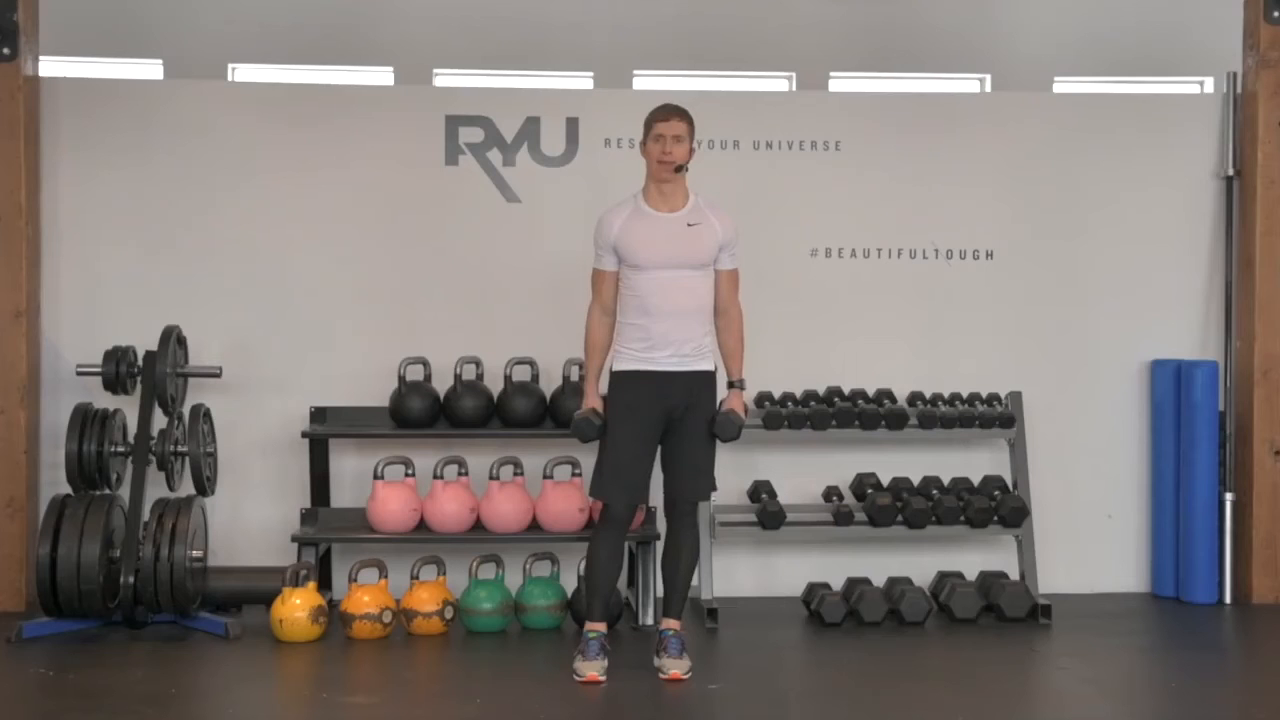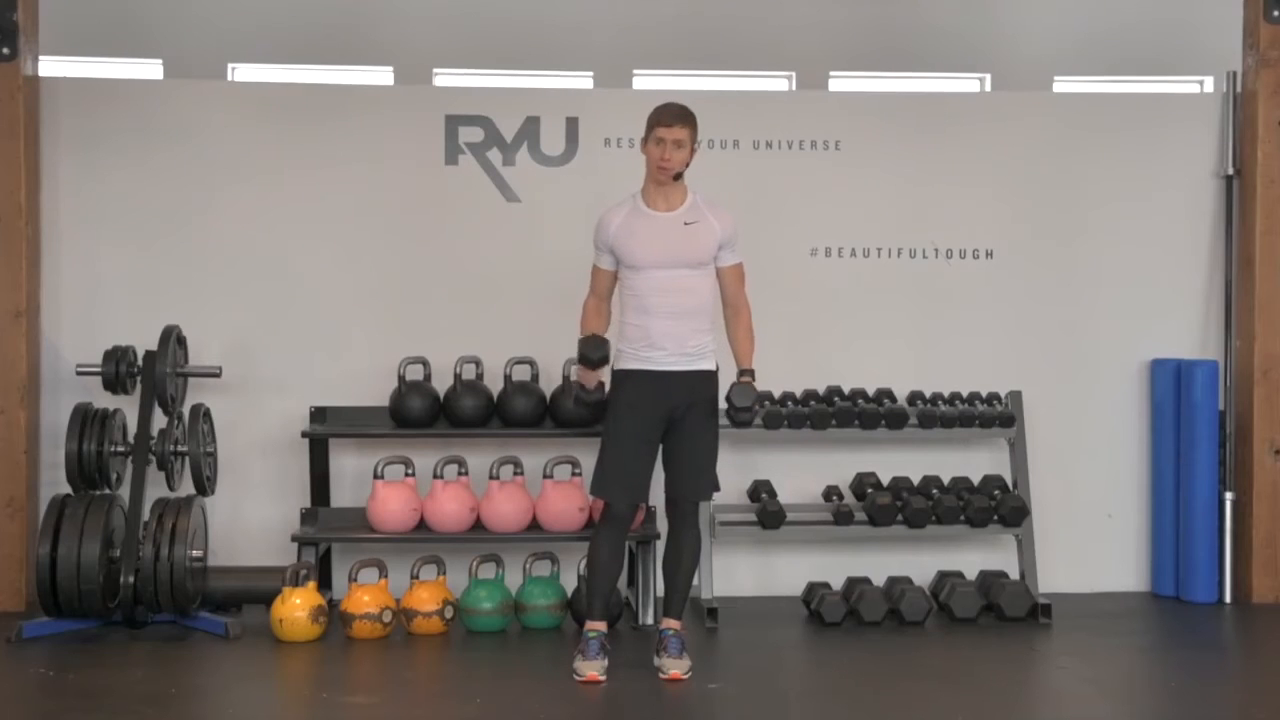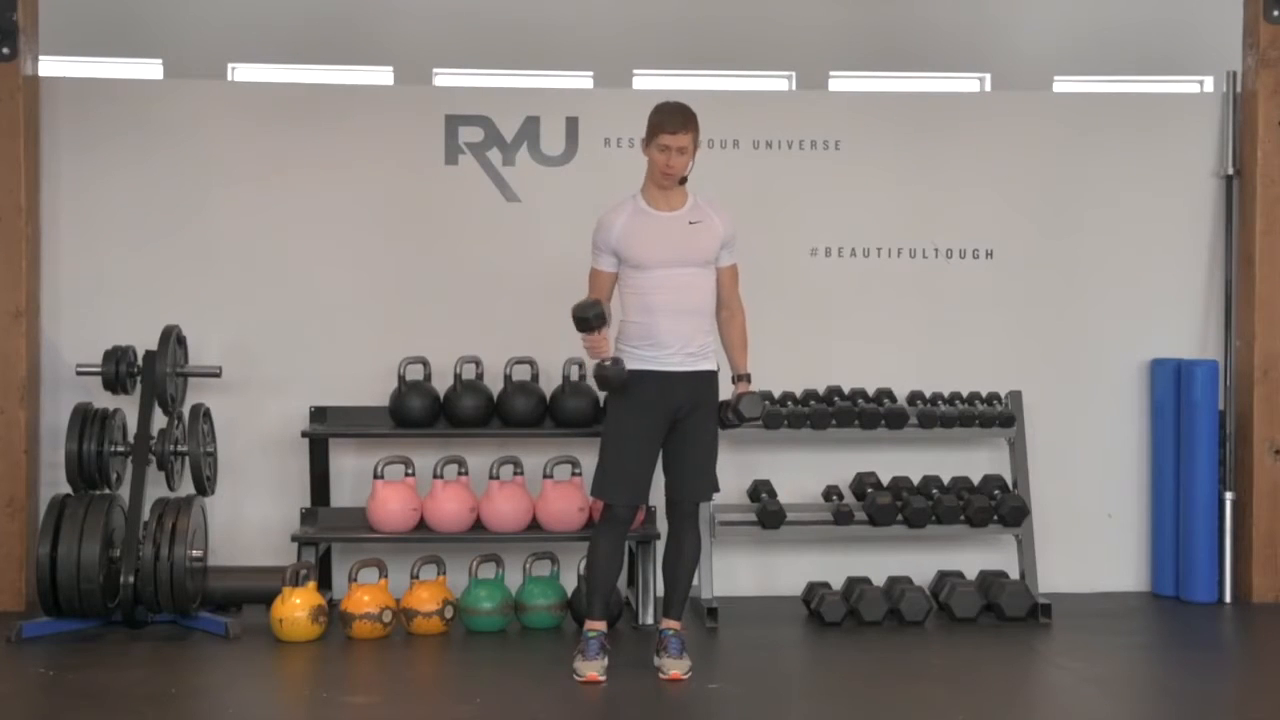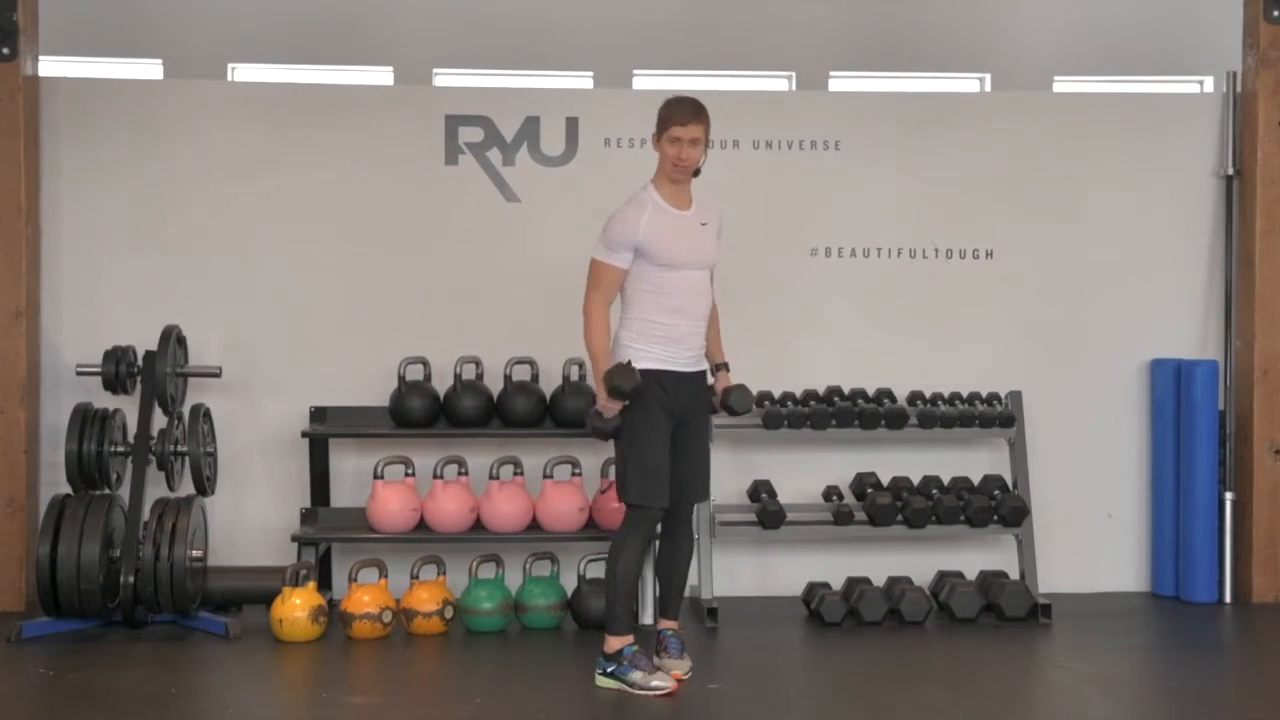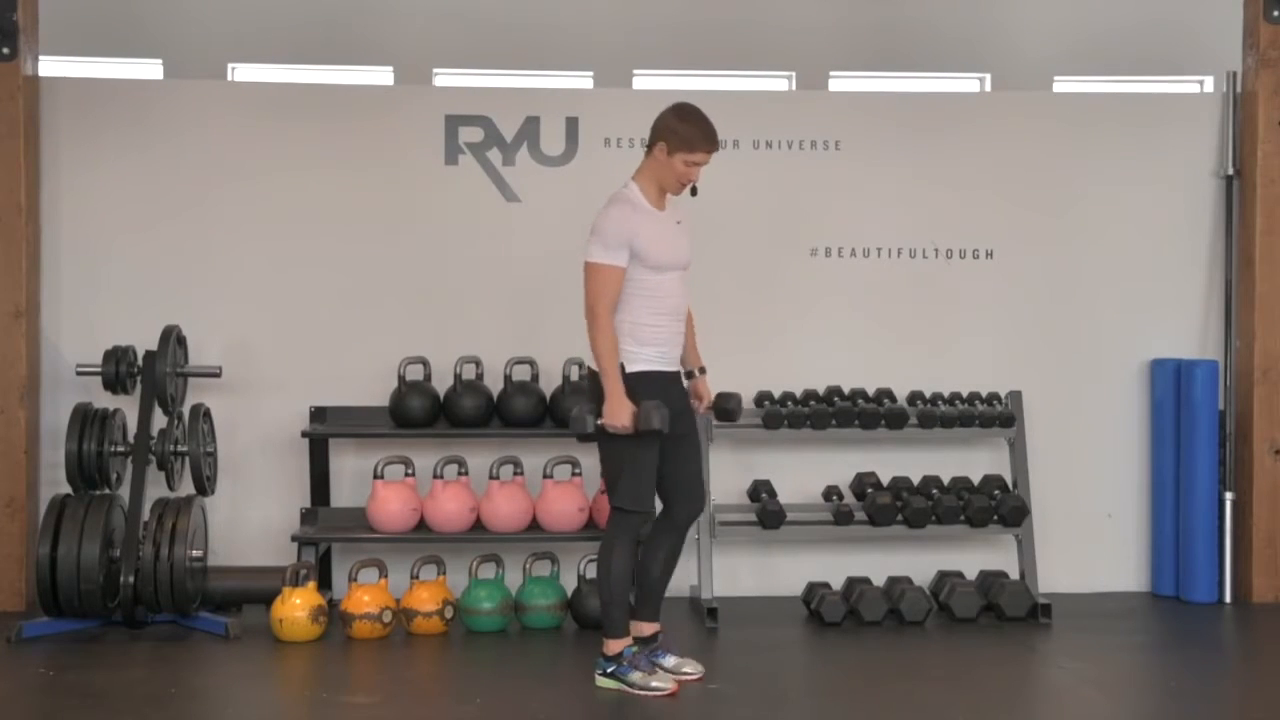
dt=1s
person 1, frame 1
left shoulder: (717, 224)
right shoulder: (615, 222)
left elbow: (727, 310)
right elbow: (602, 309)
left wrist: (736, 385)
right wrist: (590, 386)
left hip: (696, 381)
right hip: (634, 380)
left knee: (683, 509)
right knee: (616, 508)
left ankle: (670, 630)
right ankle: (594, 632)
person 1, frame 2
left shoulder: (716, 222)
right shoulder: (615, 221)
left elbow: (736, 303)
right elbow: (598, 298)
left wrist: (746, 372)
left hip: (696, 381)
right hip: (634, 379)
left knee: (684, 508)
right knee: (617, 507)
left ankle: (670, 629)
right ankle: (595, 631)
person 1, frame 3
left shoulder: (716, 223)
right shoulder: (616, 223)
left elbow: (729, 305)
right elbow: (598, 298)
left wrist: (742, 376)
right wrist: (593, 334)
left hip: (698, 383)
right hip: (637, 381)
left knee: (685, 510)
right knee: (618, 508)
left ankle: (671, 630)
right ankle: (595, 631)
person 1, frame 4
left shoulder: (707, 219)
right shoulder: (632, 216)
right elbow: (596, 301)
left wrist: (719, 365)
right wrist: (603, 377)
left hip: (691, 380)
right hip: (644, 379)
left knee: (682, 511)
right knee: (645, 511)
left ankle: (668, 629)
right ankle: (615, 651)
person 1, frame 5
left shoulder: (673, 217)
right shoulder: (620, 216)
right elbow: (600, 311)
left wrist: (697, 372)
right wrist: (614, 391)
left hip: (668, 383)
right hip: (631, 383)
left knee: (685, 505)
right knee: (631, 516)
left ankle: (645, 632)
right ankle: (614, 654)
